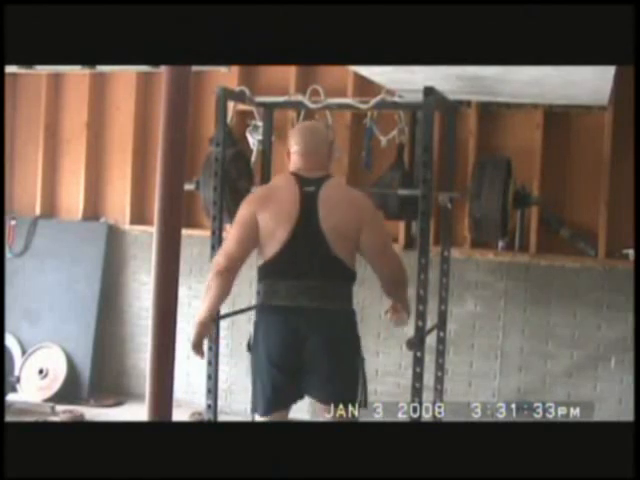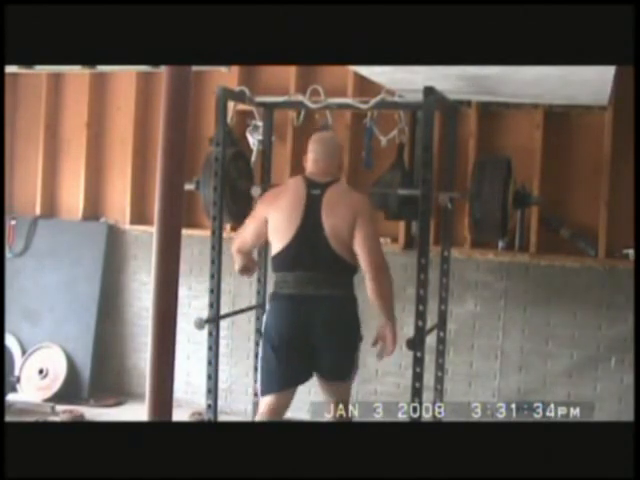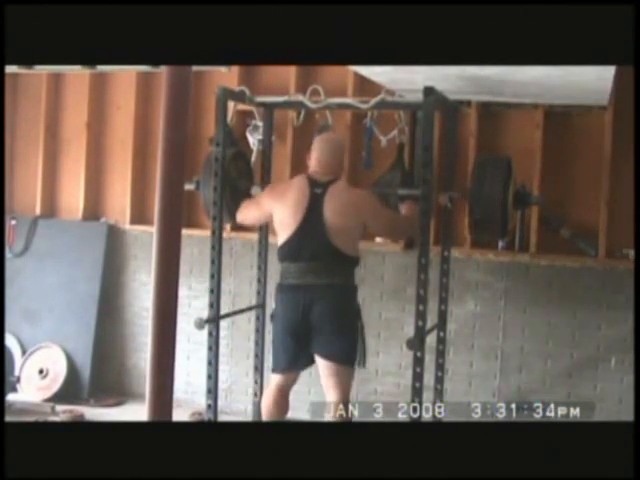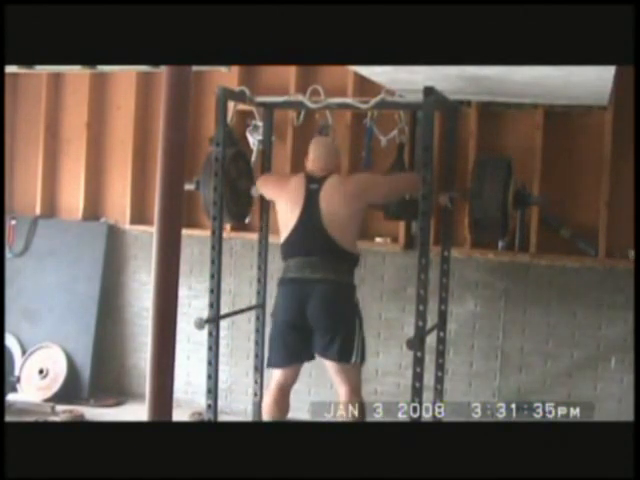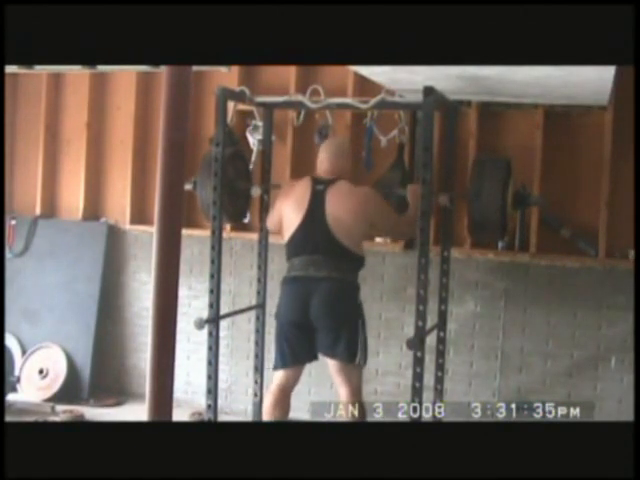
dt=0.5s
person 1, frame 1
left shoulder: (263, 199)
right shoulder: (355, 203)
left elbow: (224, 268)
right elbow: (392, 271)
left wrist: (205, 318)
right wrist: (400, 301)
left hip: (275, 324)
right hip: (332, 325)
left knee: (270, 416)
person 1, frame 2
left shoulder: (276, 198)
right shoulder: (355, 204)
left elbow: (240, 247)
right elbow: (374, 269)
left wrist: (244, 263)
right wrist: (389, 321)
left hip: (286, 311)
right hip: (336, 313)
left knee: (271, 409)
right knee: (338, 403)
person 1, frame 3
left shoulder: (283, 193)
right shoulder: (356, 200)
left elbow: (243, 214)
right elbow: (401, 229)
left wrist: (266, 208)
right wrist: (410, 212)
left hip: (291, 297)
right hip: (335, 301)
left knee: (279, 383)
right knee: (337, 395)
person 1, frame 4
left shoulder: (285, 187)
right shoulder: (354, 188)
left elbow: (261, 182)
right elbow: (404, 184)
right wrist: (422, 180)
left hip: (291, 293)
right hip: (333, 295)
left knee: (280, 381)
right knee: (349, 388)
person 1, frame 5
left shoulder: (291, 192)
right shoulder: (362, 198)
left elbow: (272, 226)
right elbow: (403, 231)
right wrist: (414, 203)
left hip: (294, 293)
right hip: (337, 295)
left knee: (282, 382)
right knee: (349, 389)
